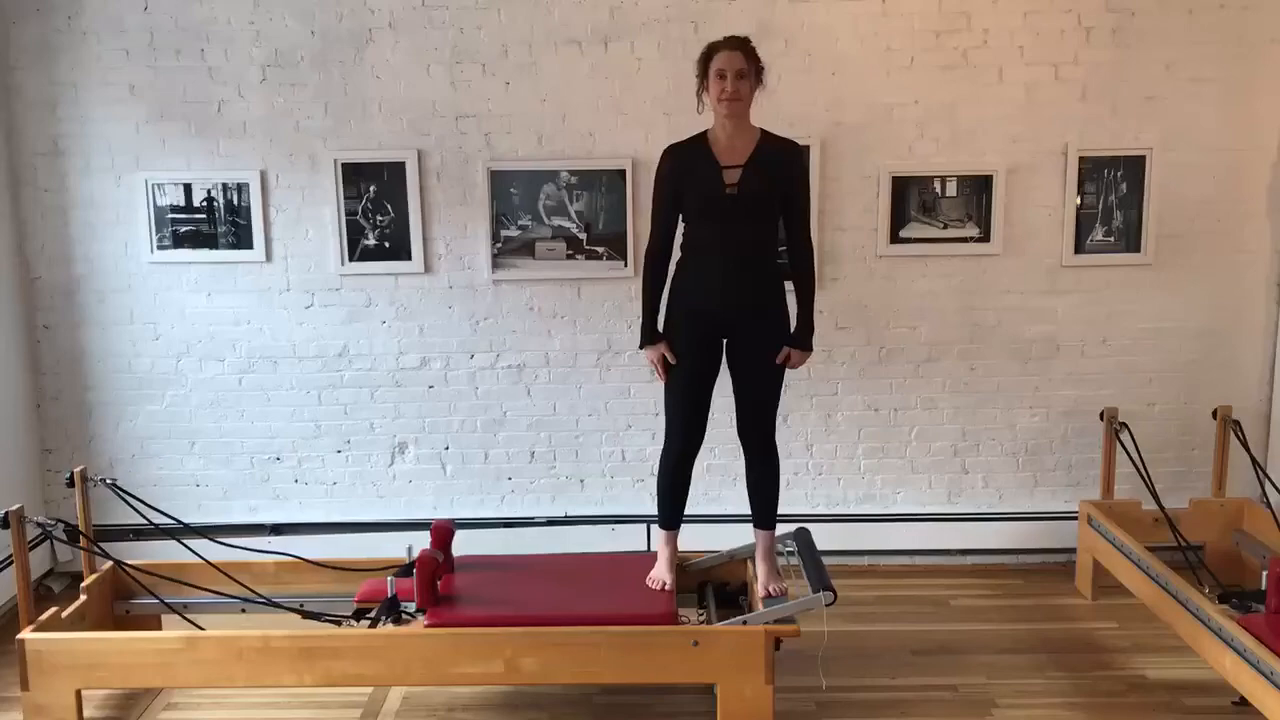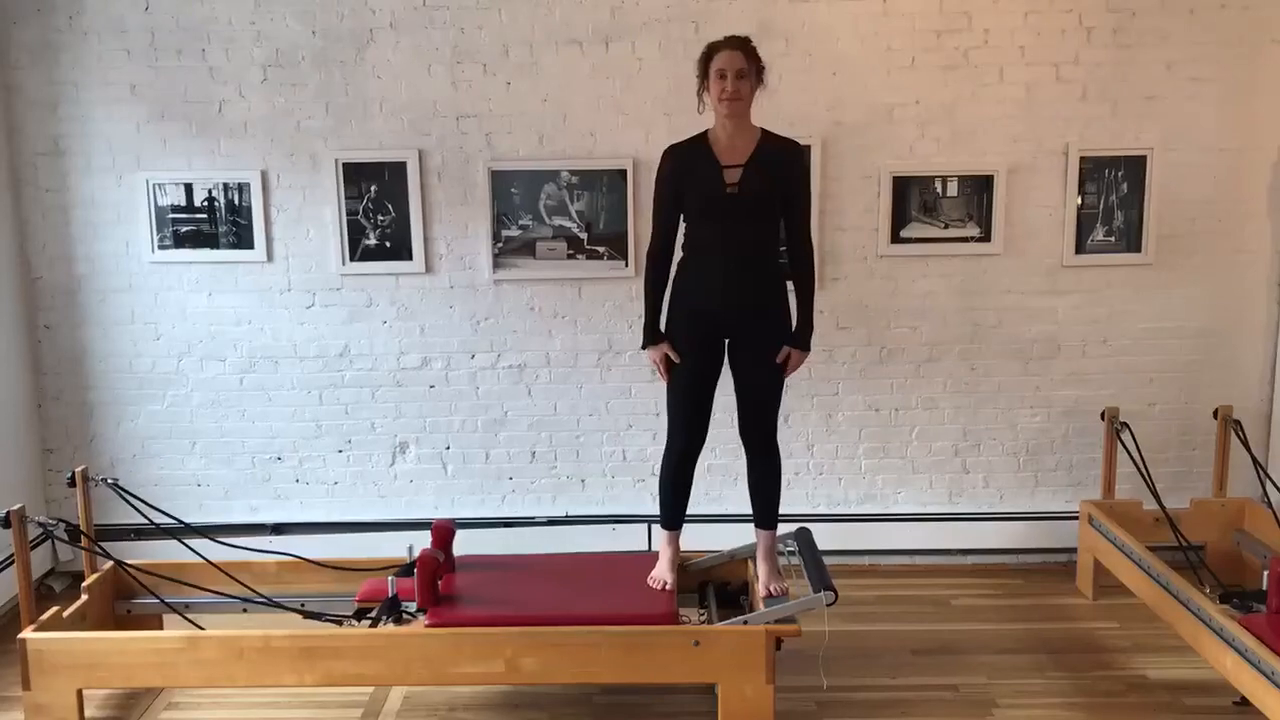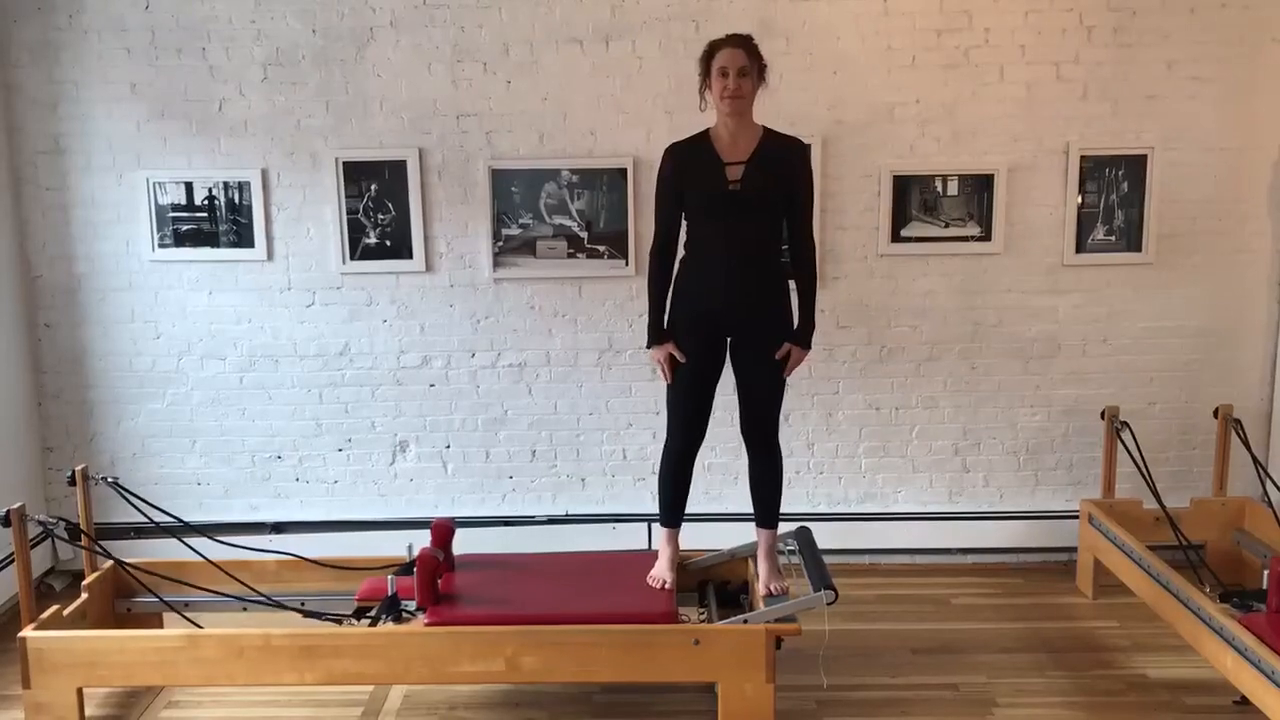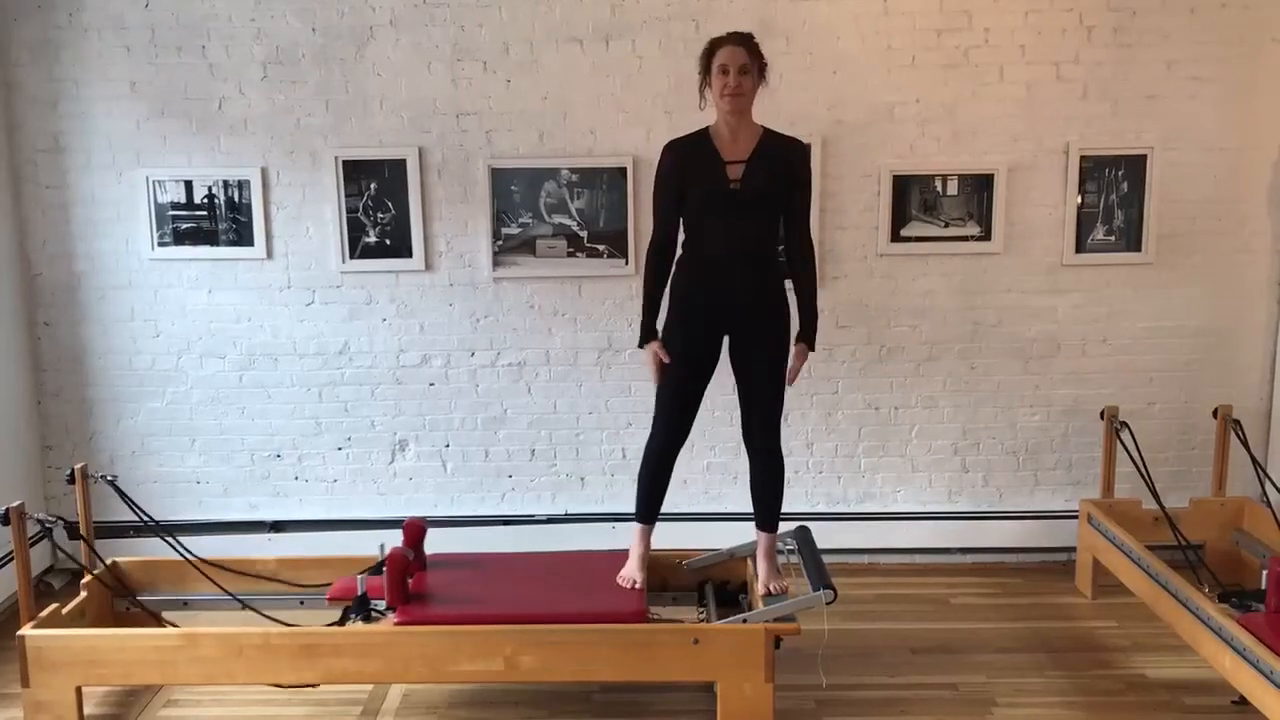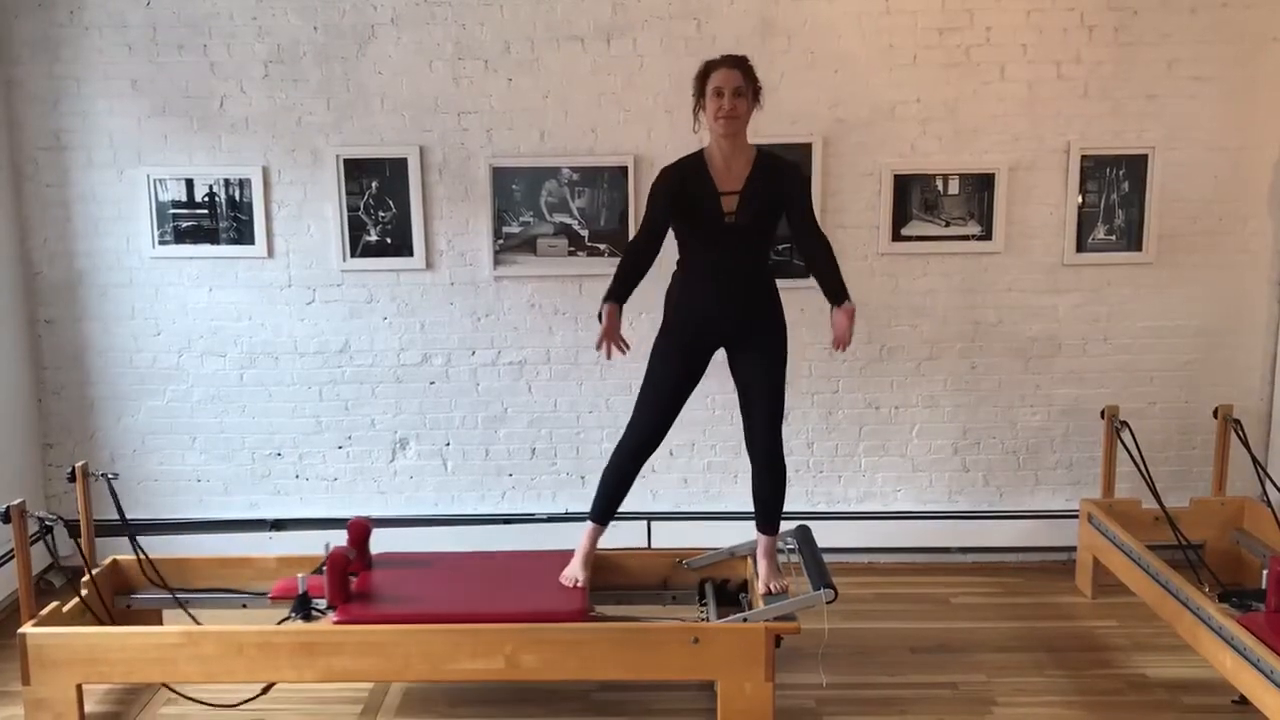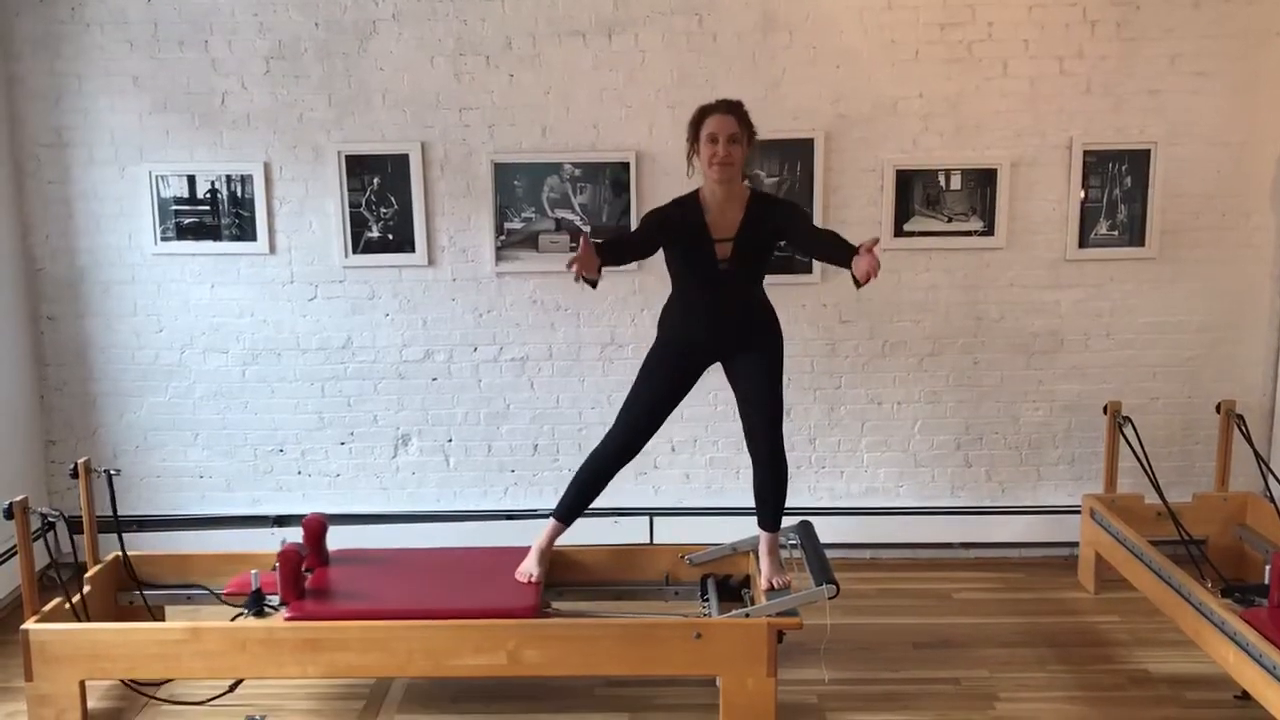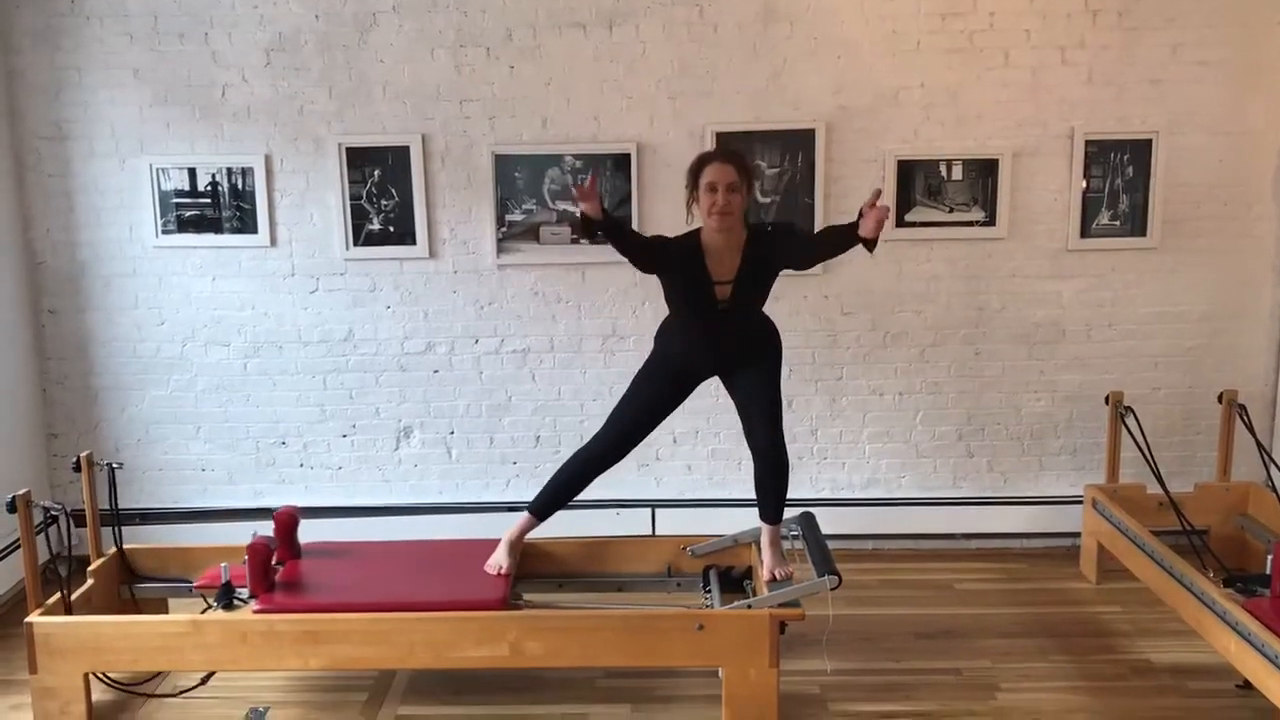
dt=0.4s
person 1, frame 1
left shoulder: (785, 156)
right shoulder: (679, 158)
left elbow: (800, 246)
right elbow: (658, 246)
left wrist: (804, 329)
right wrist: (649, 330)
left hip: (760, 311)
right hip: (693, 310)
left knee: (758, 435)
right knee: (682, 436)
left ankle: (765, 556)
right ankle: (667, 551)
person 1, frame 2
left shoulder: (786, 156)
right shoulder: (680, 158)
left elbow: (800, 246)
right elbow: (660, 246)
left wrist: (803, 330)
right wrist: (651, 330)
left hip: (762, 310)
right hip: (695, 309)
left knee: (760, 435)
right knee: (684, 435)
left ankle: (766, 556)
right ankle: (668, 550)
person 1, frame 3
left shoulder: (788, 154)
right shoulder: (681, 156)
left elbow: (802, 244)
right elbow: (663, 245)
left wrist: (804, 327)
right wrist: (656, 330)
left hip: (764, 309)
right hip: (696, 309)
left knee: (761, 434)
right knee: (683, 434)
left ankle: (766, 554)
right ankle: (667, 548)
person 1, frame 4
left shoulder: (788, 154)
right shoulder: (681, 153)
left elbow: (799, 244)
right elbow: (662, 243)
left wrist: (806, 329)
right wrist: (649, 330)
left hip: (763, 309)
right hip: (695, 307)
left knee: (763, 435)
right knee: (668, 430)
left ankle: (766, 555)
right ankle: (640, 546)
person 1, frame 5
left shoulder: (782, 174)
right shoulder: (677, 177)
left elbow: (810, 239)
right elbow: (645, 243)
left wrist: (839, 301)
right wrist: (613, 302)
left hip: (758, 322)
right hip: (689, 320)
left knee: (766, 441)
right knee: (643, 432)
left ankle: (766, 555)
right ankle: (587, 545)
person 1, frame 6
left shoulder: (772, 212)
right shoulder: (672, 217)
left elbow: (814, 238)
right elbow: (634, 244)
left wrist: (854, 258)
right wrist: (596, 257)
left hip: (752, 338)
right hip: (683, 339)
left knee: (767, 444)
right knee: (623, 439)
left ankle: (768, 550)
right ankle: (545, 541)
person 1, frame 7
left shoulder: (769, 246)
right shoulder: (673, 252)
left elbow: (816, 244)
right elbow: (633, 245)
left wrist: (860, 231)
right wrist: (596, 216)
left hip: (751, 355)
right hip: (680, 356)
left knee: (769, 444)
right knee: (609, 443)
left ankle: (770, 543)
right ankle: (515, 535)
